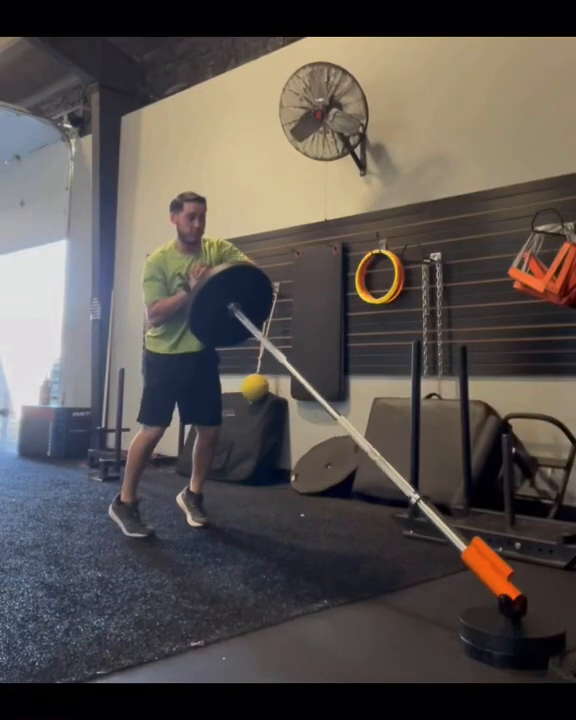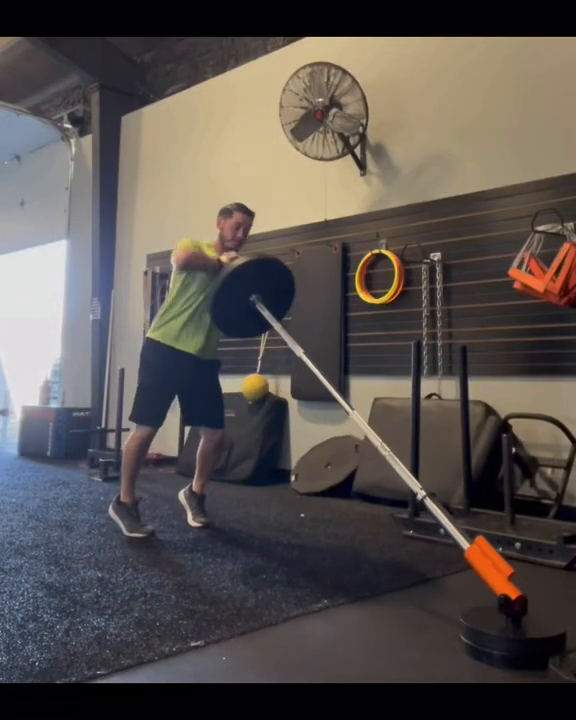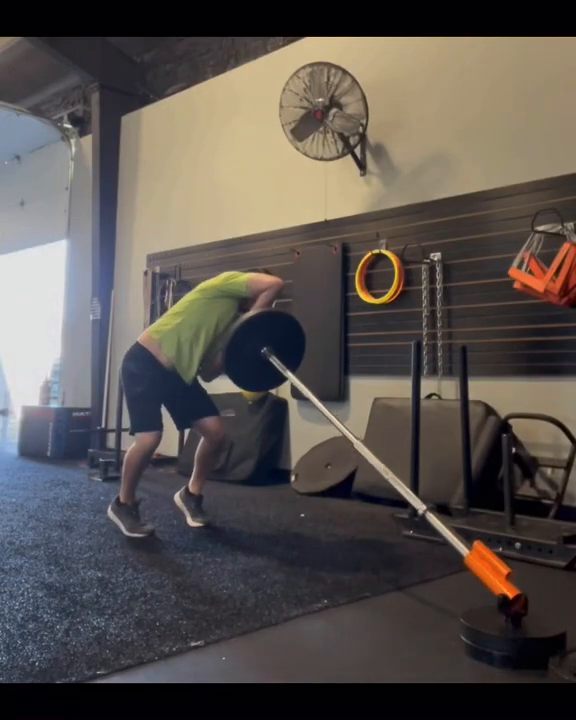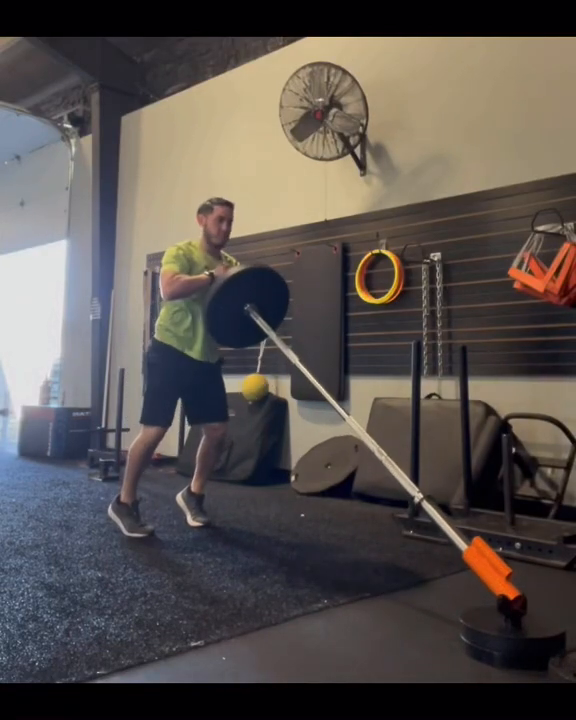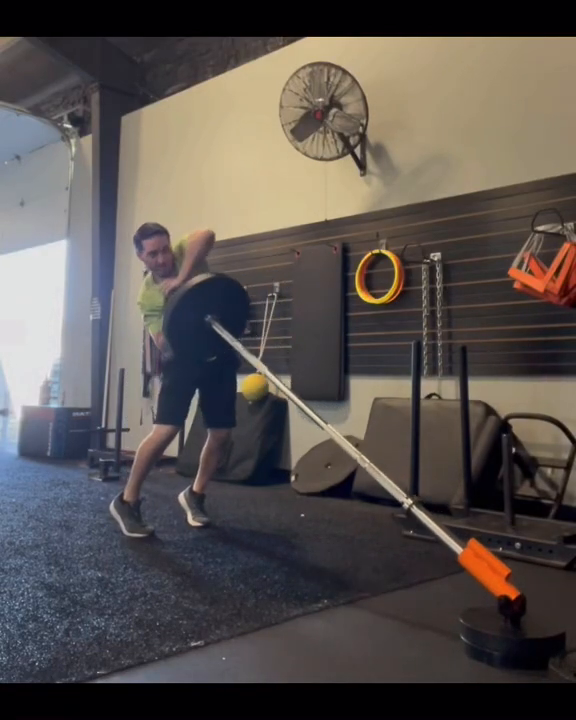
dt=1s
person 1, frame 1
left shoulder: (217, 249)
right shoulder: (158, 260)
right elbow: (154, 315)
right wrist: (189, 290)
left hip: (201, 354)
right hip: (164, 356)
left knee: (210, 430)
right knee: (153, 429)
left ankle: (192, 494)
right ankle: (124, 502)
person 1, frame 2
right shoulder: (193, 248)
right elbow: (182, 259)
right wrist: (219, 264)
left hip: (202, 358)
right hip: (165, 350)
left knee: (215, 433)
right knee: (146, 428)
left ankle: (195, 494)
right ankle: (124, 502)
person 1, frame 3
left shoulder: (230, 321)
right shoulder: (226, 283)
left elbow: (208, 373)
right elbow: (274, 284)
left hip: (179, 372)
right hip: (146, 362)
left knee: (215, 432)
right knee: (149, 439)
left ankle: (191, 495)
right ankle: (123, 505)
person 1, frame 4
left shoulder: (231, 264)
right shoulder: (181, 251)
right elbow: (169, 290)
right wrist: (211, 276)
left hip: (205, 358)
right hip: (169, 353)
left knee: (217, 431)
right knee: (154, 431)
left ankle: (193, 495)
right ankle: (124, 503)
person 1, frame 5
left shoulder: (186, 252)
right shoulder: (147, 297)
left elbow: (207, 235)
right elbow: (166, 346)
left wrist: (181, 281)
left hip: (221, 356)
left knee: (221, 434)
right knee: (165, 431)
left ankle: (194, 495)
right ankle: (126, 502)
